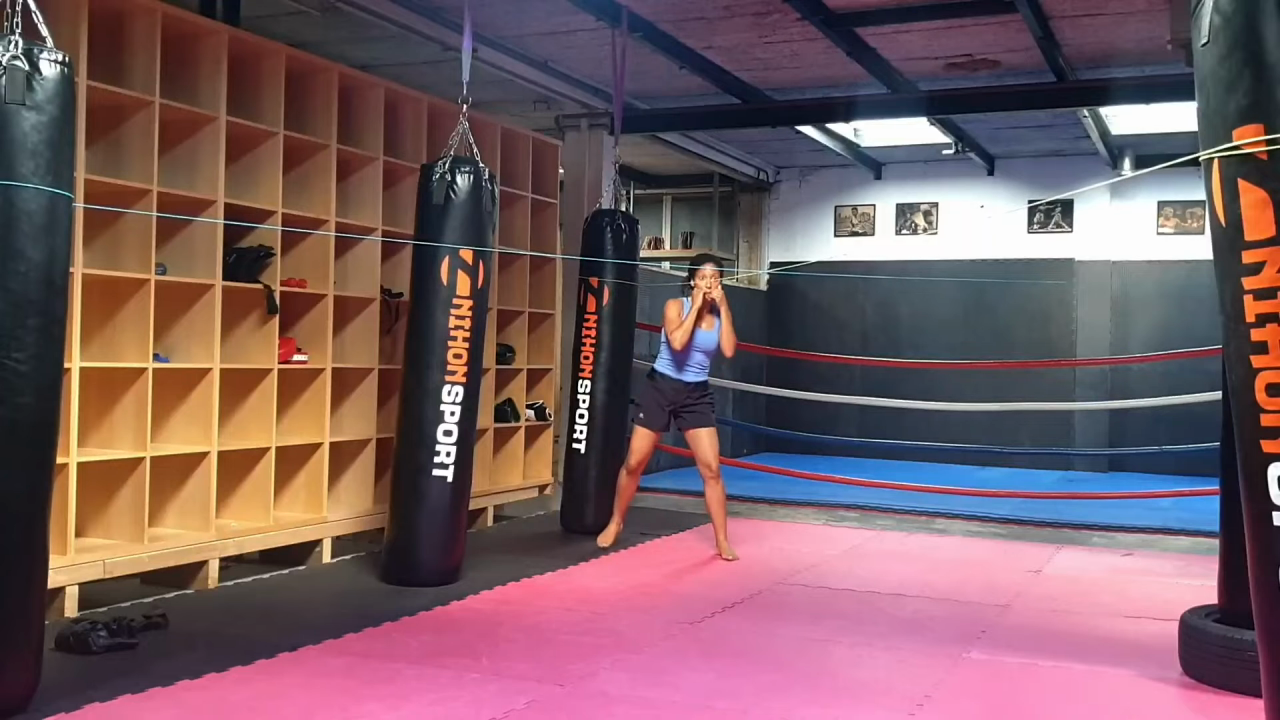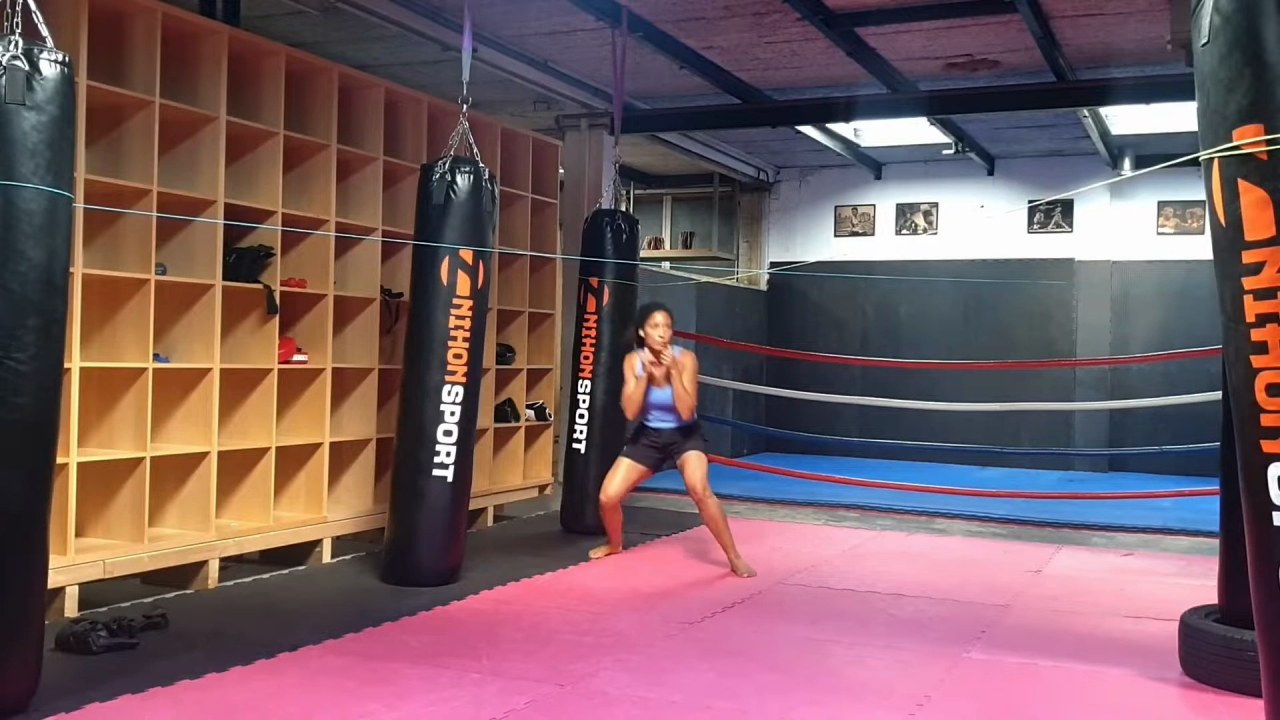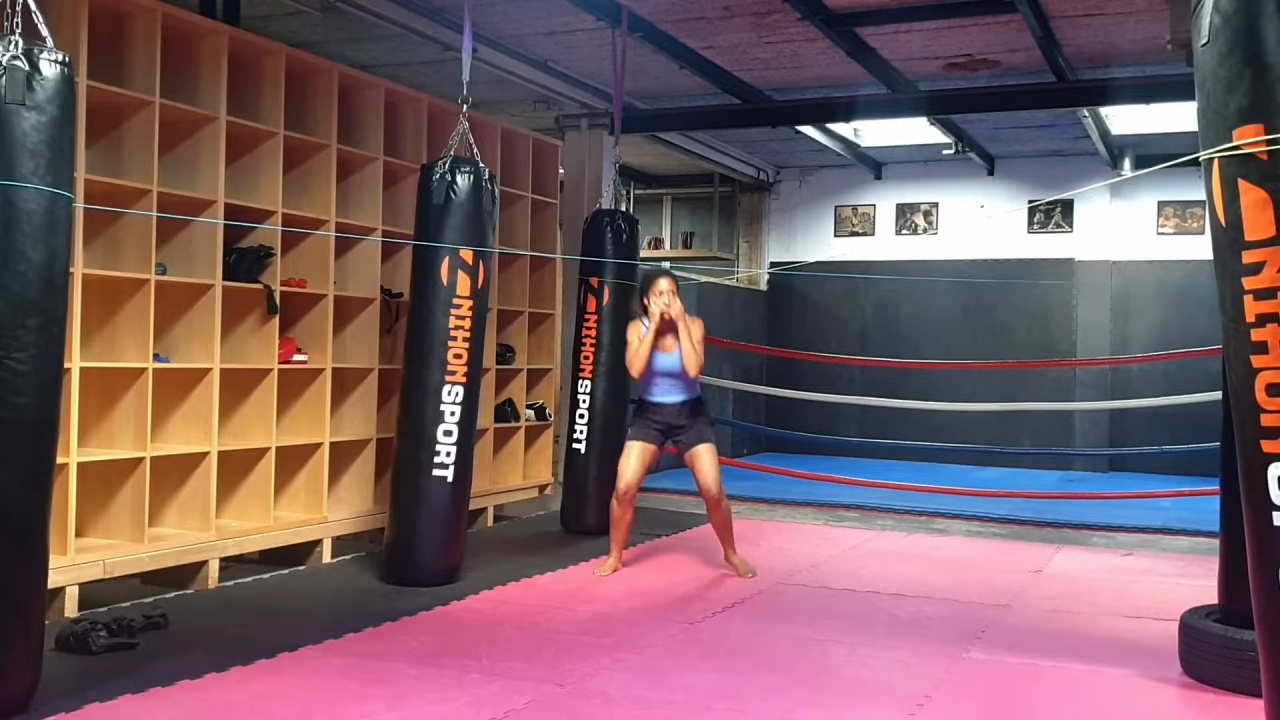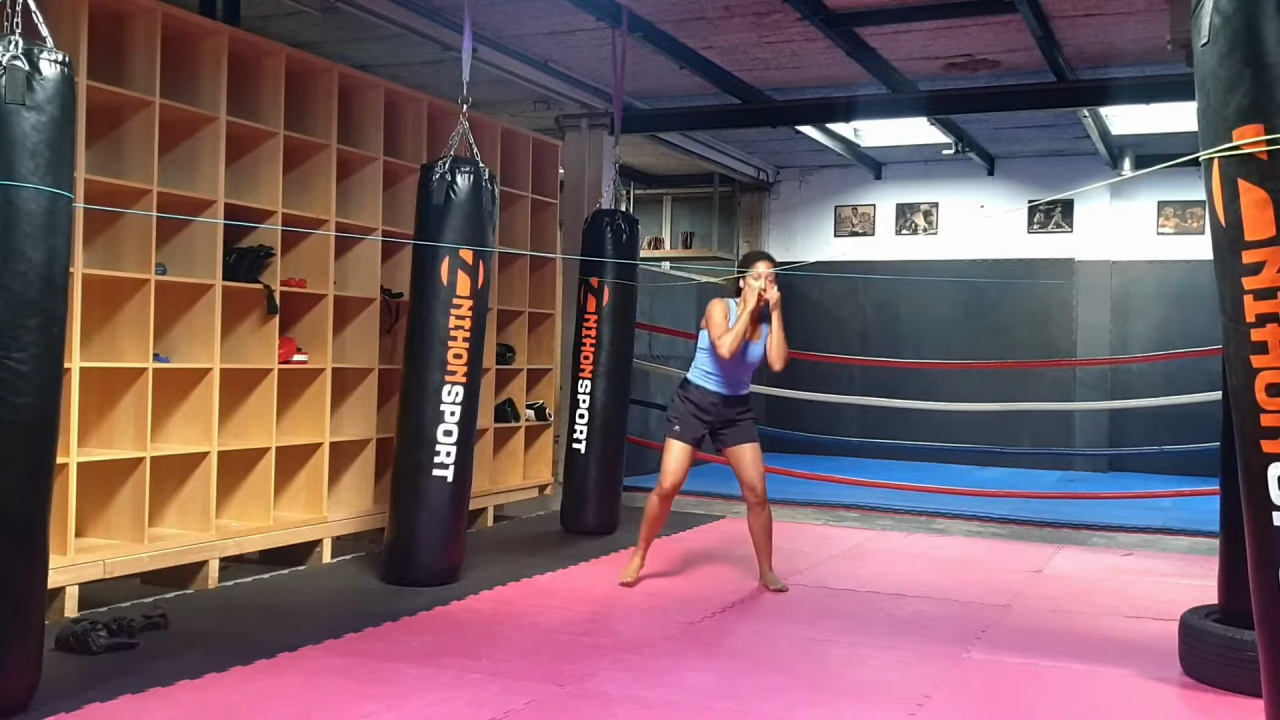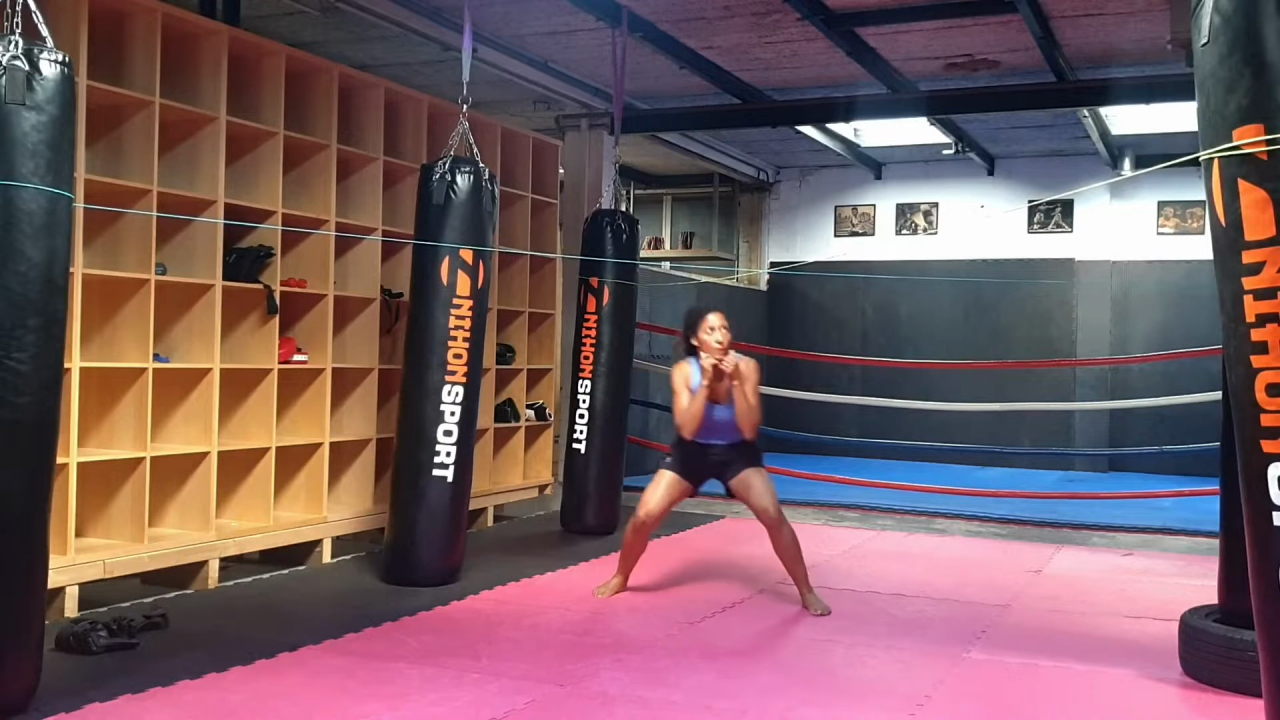
dt=1s
person 1, frame 1
left shoulder: (721, 314)
right shoulder: (675, 306)
left elbow: (729, 350)
right elbow: (677, 342)
left wrist: (723, 307)
right wrist: (696, 305)
left hip: (697, 394)
right hip: (660, 387)
left knee: (711, 468)
right knee: (635, 463)
left ankle: (722, 541)
right ankle: (616, 522)
person 1, frame 2
left shoulder: (685, 359)
right shoulder: (632, 361)
left elbow: (687, 412)
right elbow: (630, 412)
left wrist: (671, 372)
right wrist: (645, 374)
left hip: (684, 434)
right hip: (648, 436)
left knee: (700, 490)
right knee: (607, 497)
left ankle: (735, 558)
right ankle: (614, 544)
person 1, frame 3
left shoulder: (692, 324)
right shoulder: (637, 328)
left elbow: (693, 370)
right elbow: (635, 370)
left wrist: (681, 326)
right wrist: (652, 327)
left hip: (690, 414)
right hip: (650, 415)
left knee: (712, 490)
right knee: (624, 487)
left ankle: (731, 553)
right ankle: (615, 556)
person 1, frame 4
left shoulder: (768, 320)
right shoulder: (719, 307)
left elbow: (778, 363)
right elbow: (726, 350)
left wrist: (775, 311)
right wrist: (749, 308)
left hip: (736, 408)
right hip: (695, 401)
left knee: (757, 492)
right knee: (668, 485)
left ankle: (766, 572)
right ankle: (638, 557)
person 1, frame 5
left shoulder: (746, 367)
right shoulder: (684, 370)
left elbow: (750, 432)
right elbow: (688, 431)
left wrist: (736, 382)
right wrist: (706, 382)
left hip: (738, 453)
right hip: (693, 451)
left knee: (773, 514)
right knee: (645, 516)
left ankle: (807, 593)
right ankle: (620, 578)
